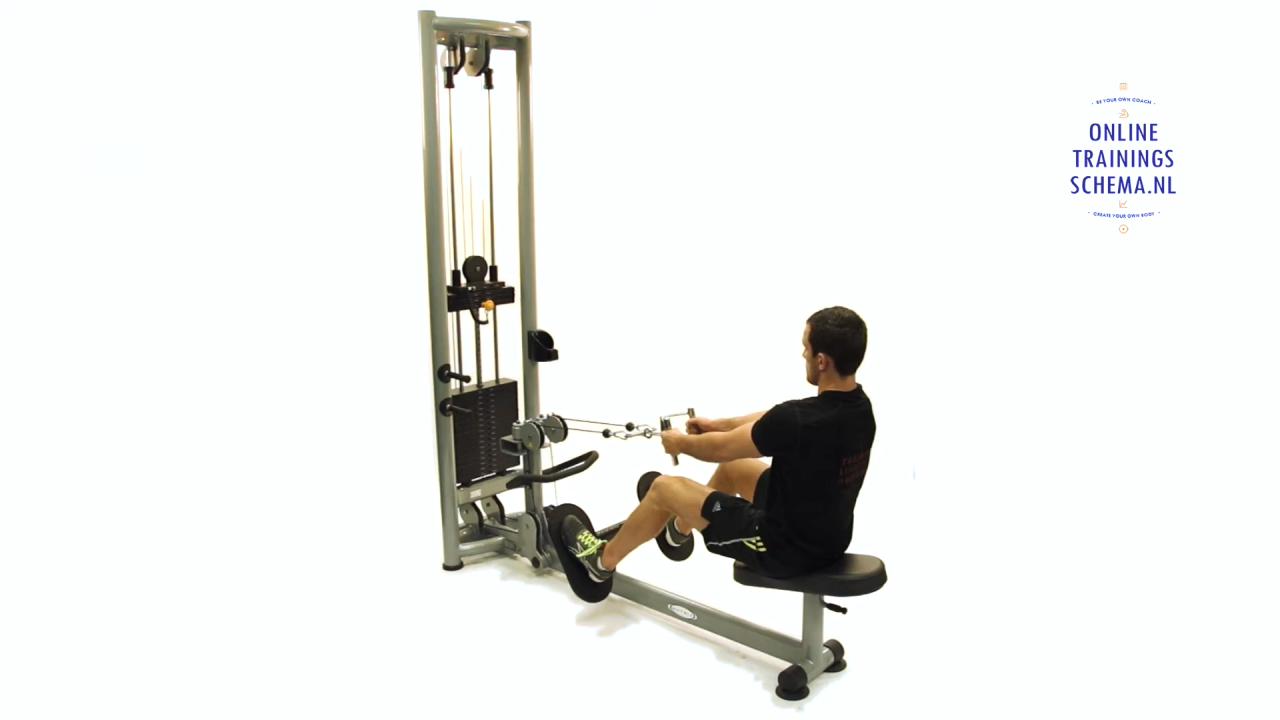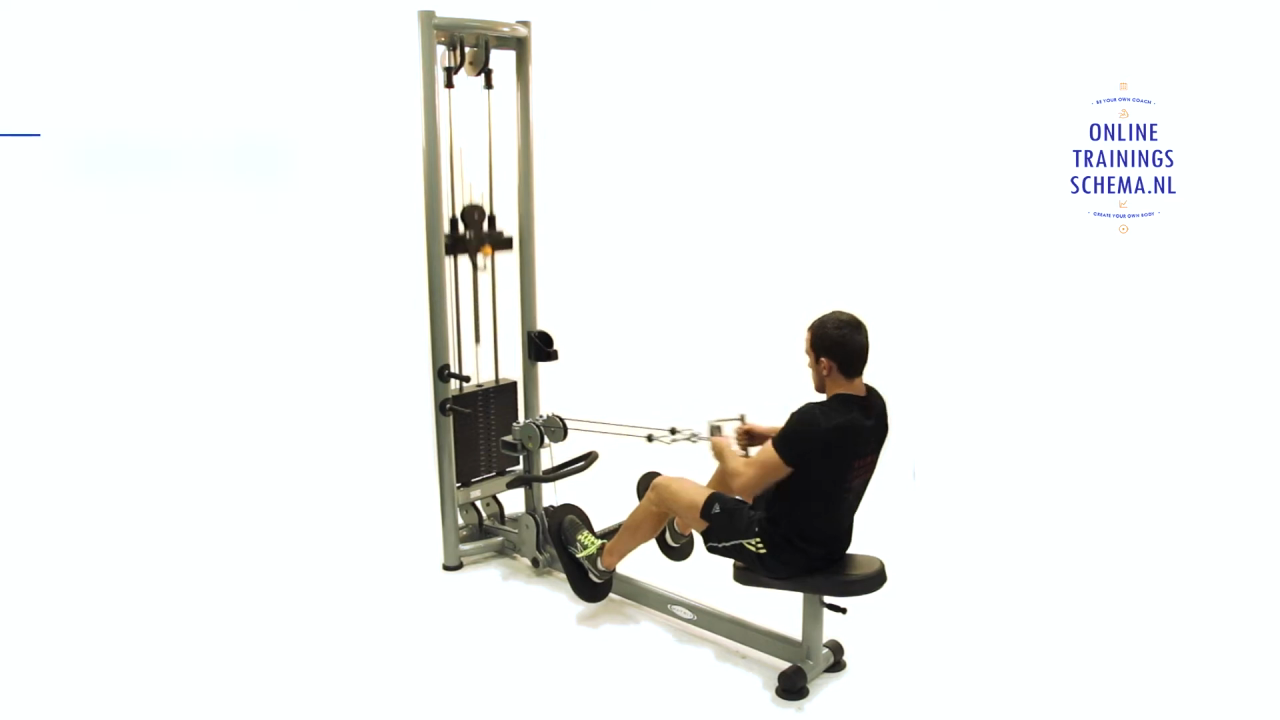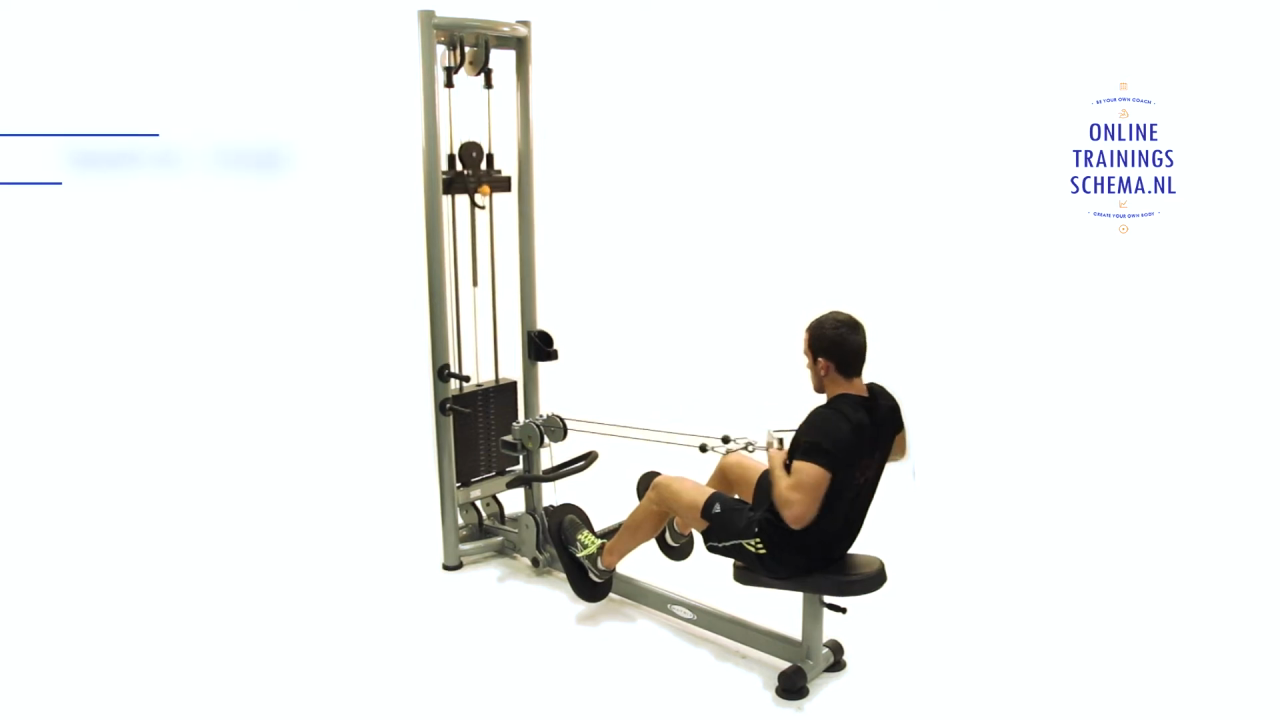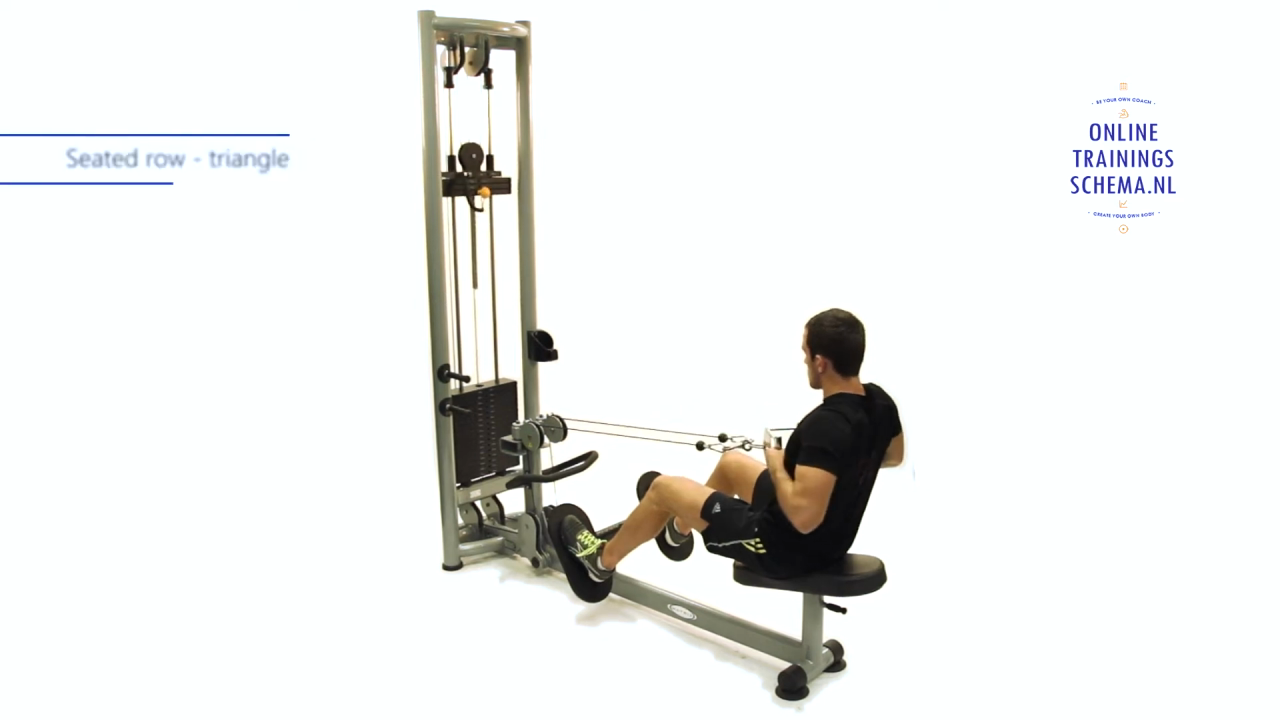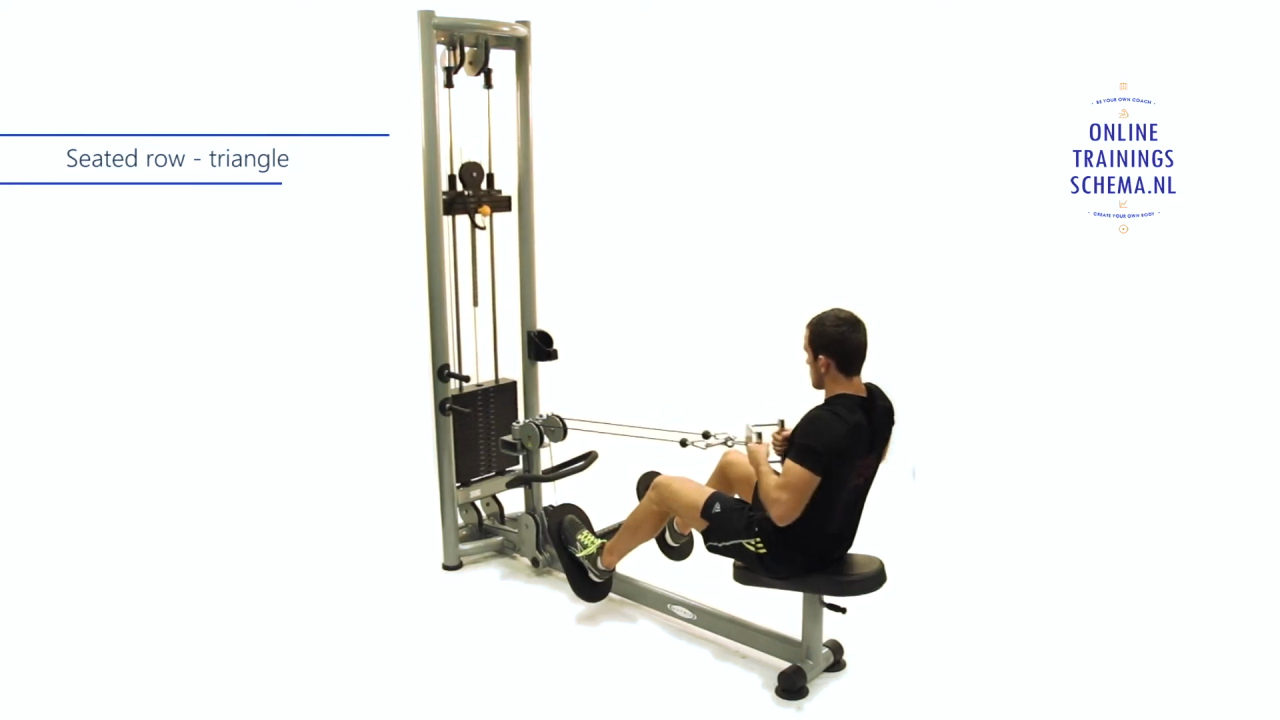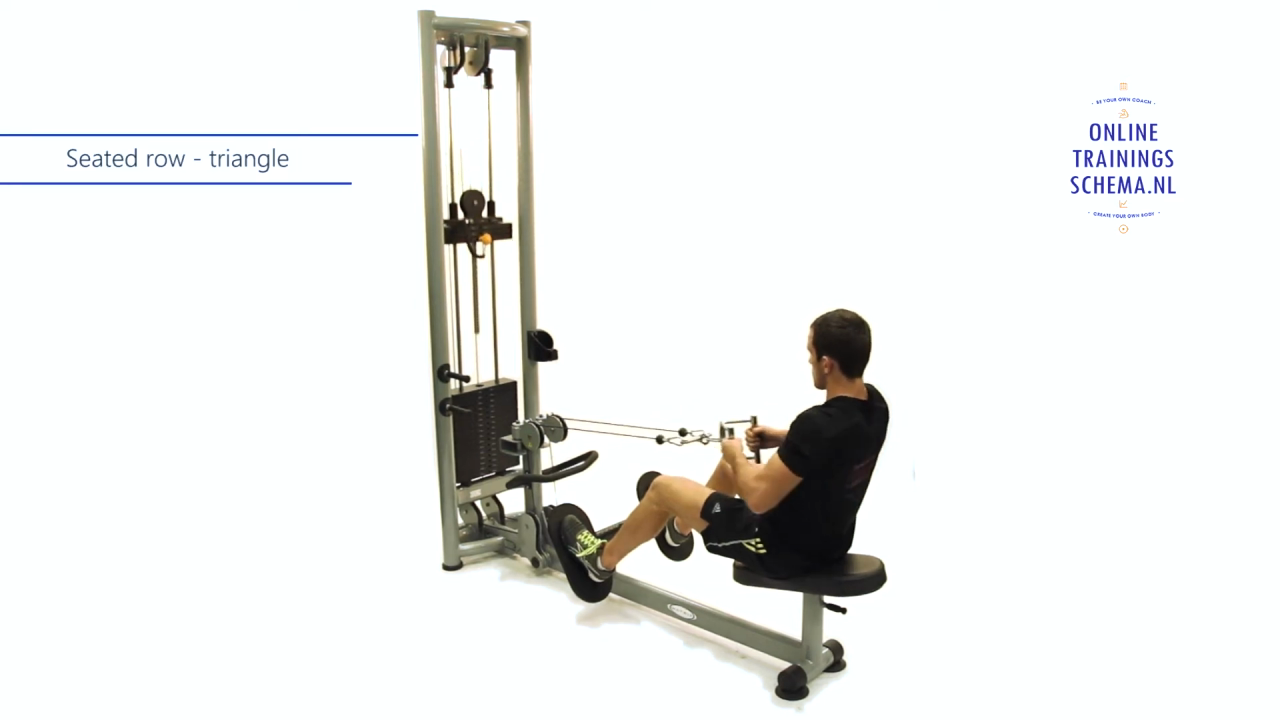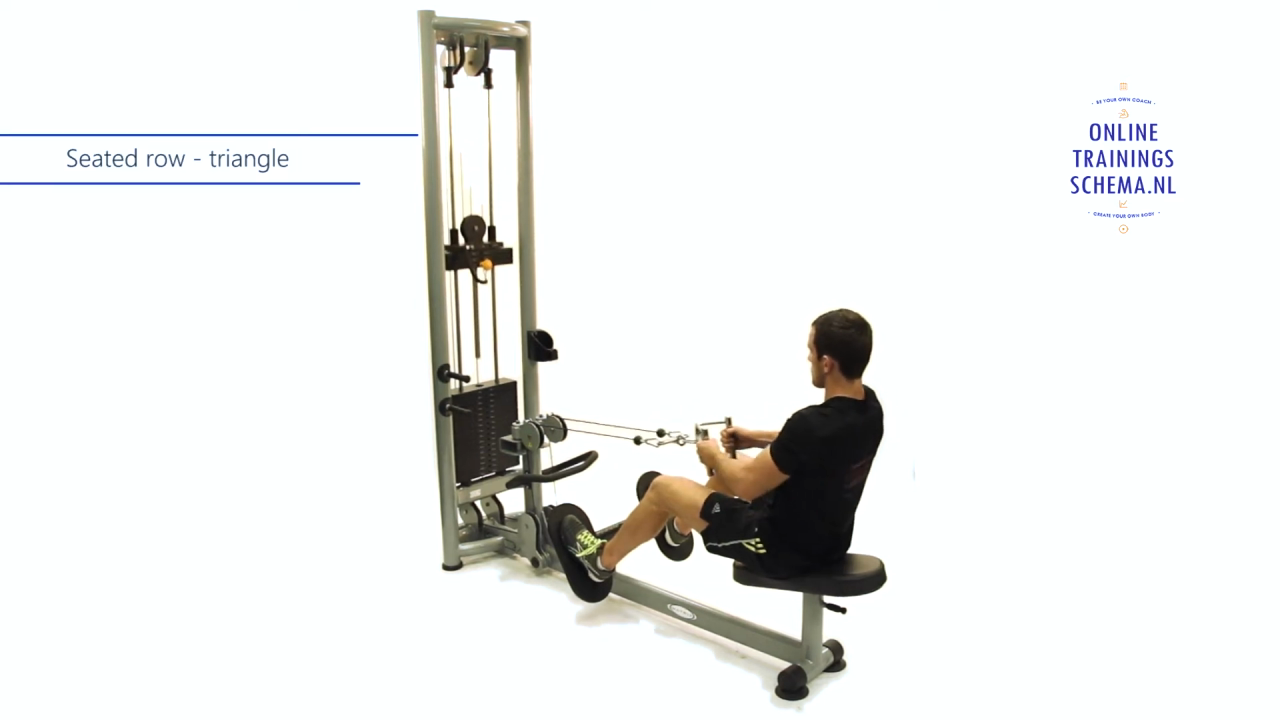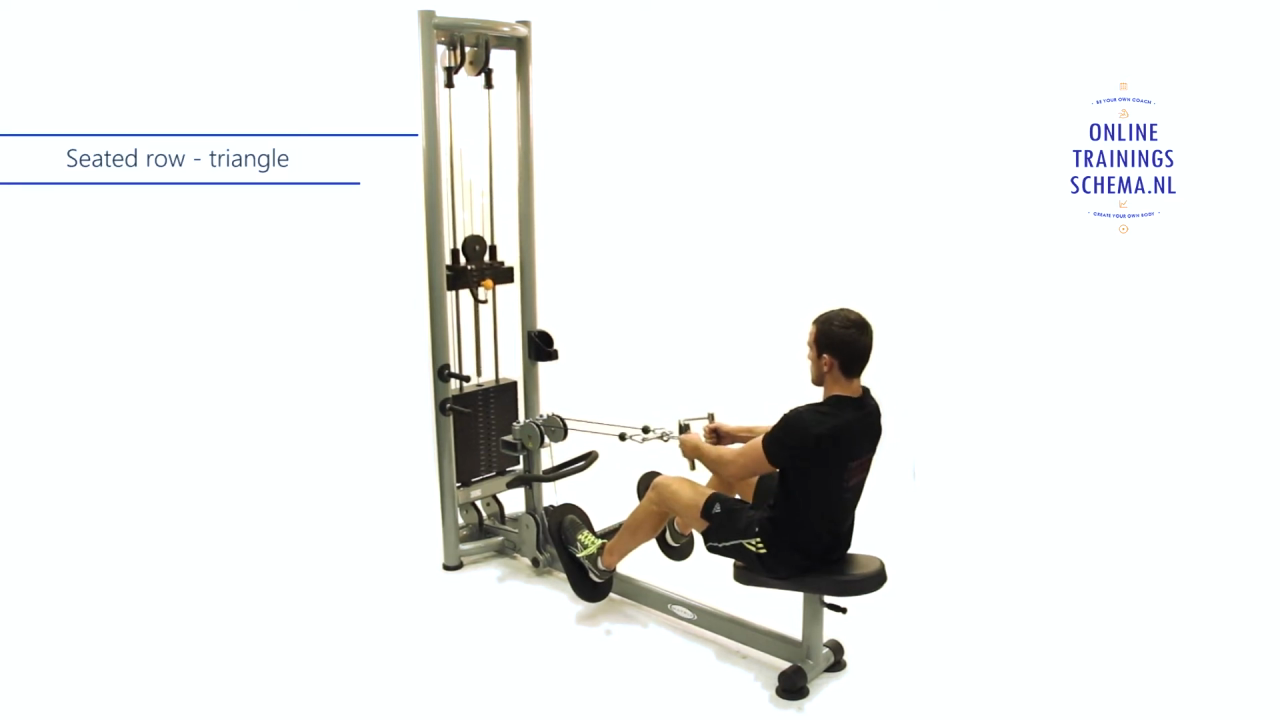
dt=0.3s
person 1, frame 1
left shoulder: (801, 419)
right shoulder: (857, 403)
left elbow: (721, 448)
left wrist: (681, 442)
right wrist: (716, 424)
left hip: (783, 547)
right hip: (828, 538)
left knee: (664, 487)
right knee: (733, 466)
left ankle: (603, 560)
right ankle: (681, 526)
person 1, frame 2
left shoulder: (816, 420)
right shoulder: (872, 405)
left elbow: (742, 482)
left wrist: (723, 449)
right wrist: (772, 435)
left hip: (784, 548)
right hip: (828, 540)
left knee: (663, 488)
right knee: (731, 467)
left ankle: (603, 561)
right ankle: (680, 528)
person 1, frame 3
left shoulder: (828, 423)
right shoulder: (884, 404)
left elbow: (795, 512)
right elbow: (898, 450)
left wrist: (778, 466)
left hip: (785, 548)
right hip: (831, 540)
left knee: (664, 487)
right knee: (731, 462)
left ankle: (603, 560)
right ankle: (678, 528)
person 1, frame 4
left shoulder: (825, 424)
right shoulder: (880, 403)
left elbow: (803, 516)
right elbow: (894, 456)
left wrist: (777, 467)
left hip: (786, 548)
right hip: (832, 540)
left knee: (663, 487)
right knee: (731, 462)
left ankle: (603, 559)
right ankle: (678, 527)
person 1, frame 5
left shoulder: (823, 423)
right shoulder: (878, 403)
left elbow: (781, 510)
left wrist: (760, 461)
left hip: (786, 548)
right hip: (830, 539)
left knee: (664, 487)
right knee: (730, 462)
left ankle: (603, 559)
right ankle: (679, 527)
person 1, frame 6
left shoulder: (818, 423)
right shoulder: (874, 405)
left elbow: (758, 497)
left wrist: (736, 455)
right wrist: (780, 438)
left hip: (784, 548)
right hip: (829, 539)
left knee: (663, 487)
right knee: (731, 467)
left ankle: (603, 559)
right ankle: (679, 528)
person 1, frame 7
left shoulder: (814, 423)
right shoulder: (868, 406)
left elbow: (745, 485)
left wrist: (712, 455)
right wrist: (758, 439)
left hip: (783, 548)
right hip: (827, 539)
left knee: (663, 488)
right knee: (730, 465)
left ankle: (603, 559)
right ankle: (679, 527)
person 1, frame 8
left shoulder: (810, 422)
right shoulder: (865, 407)
left elbow: (735, 467)
left wrist: (696, 448)
right wrist: (735, 432)
left hip: (784, 547)
right hip: (828, 538)
left knee: (663, 488)
right knee: (731, 459)
left ankle: (603, 560)
right ankle: (680, 527)
